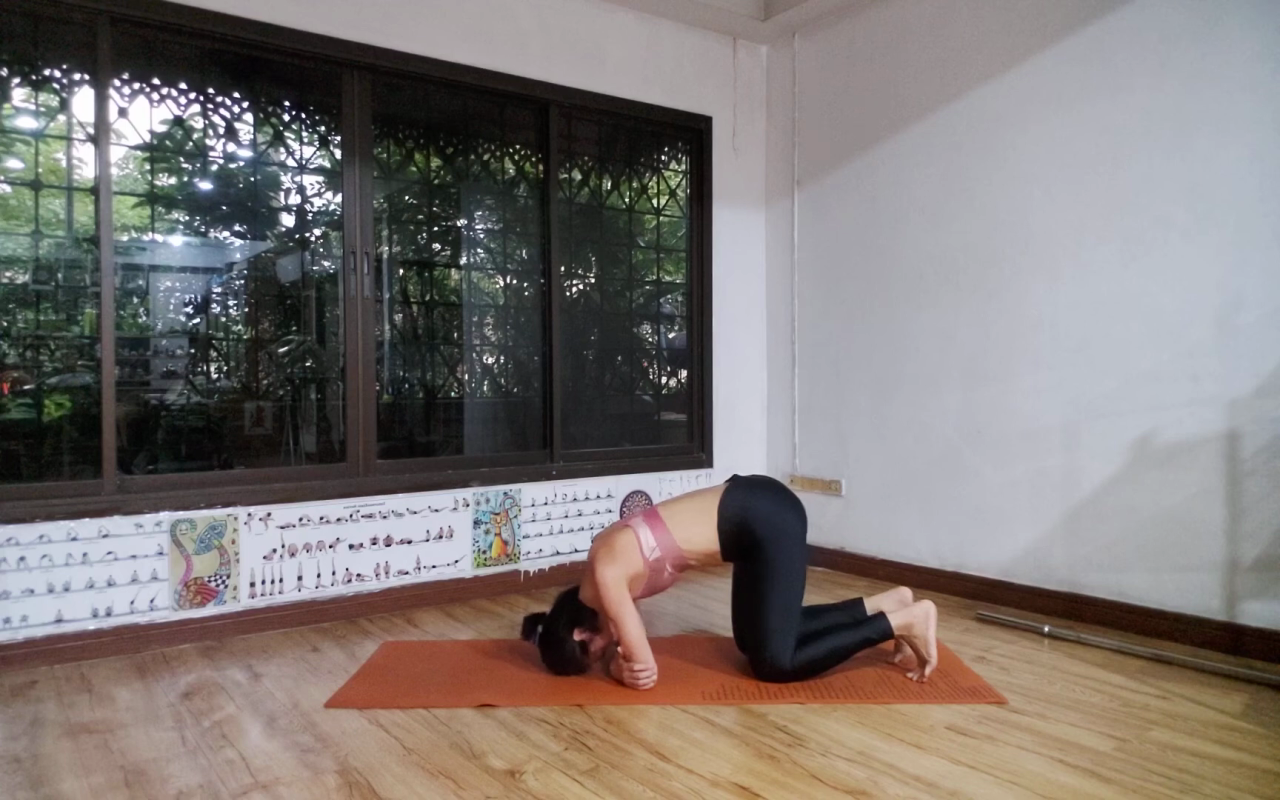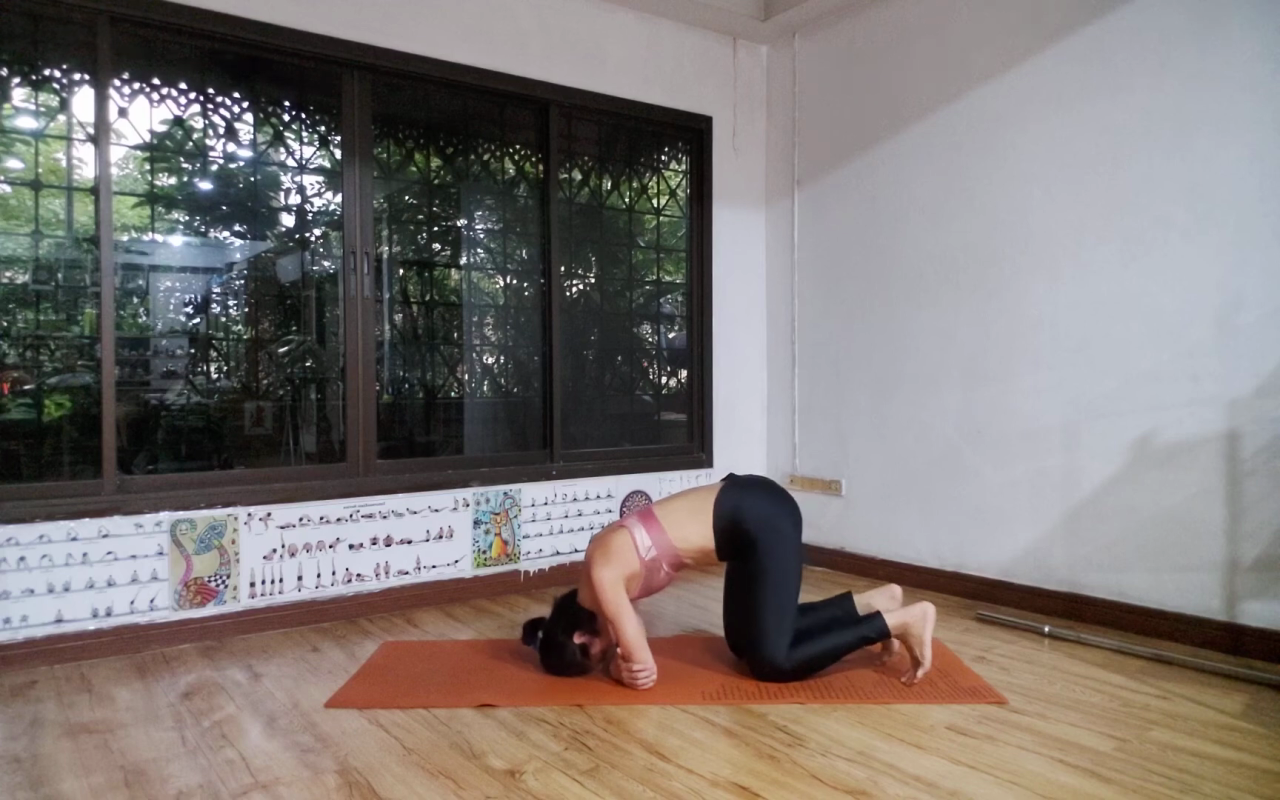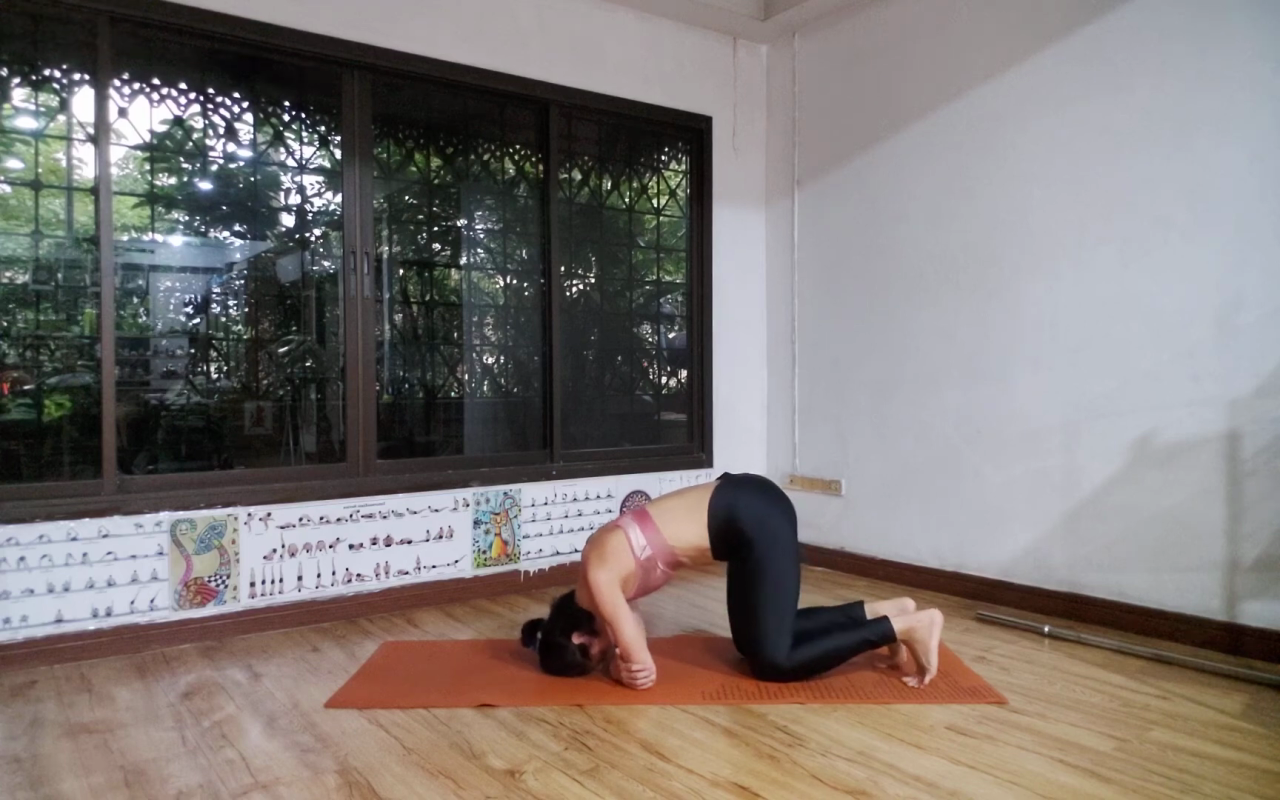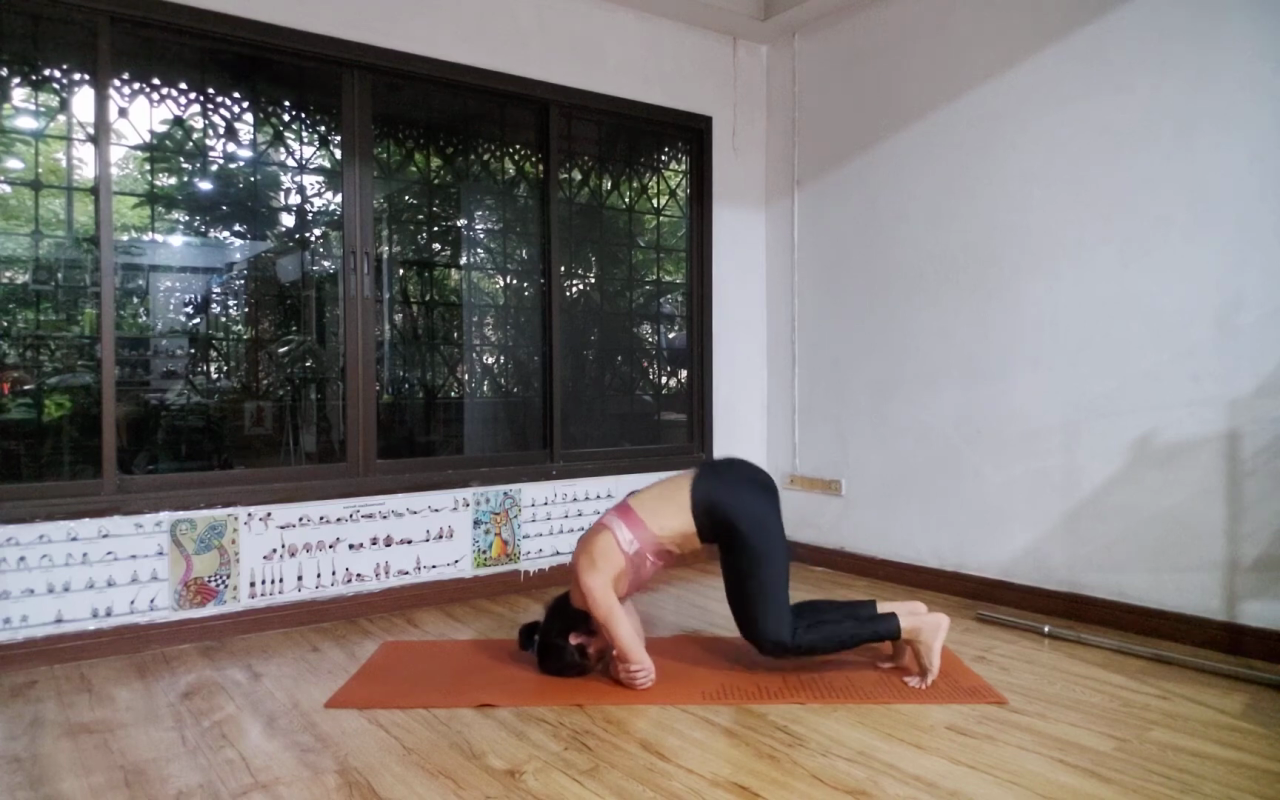
dt=0.2s
person 1, frame 1
left shoulder: (607, 573)
right shoulder: (608, 558)
left elbow: (644, 672)
right elbow: (634, 642)
left wrist: (620, 667)
right wrist: (621, 658)
left hip: (768, 521)
right hip: (758, 514)
left knee: (774, 663)
right knee: (757, 639)
left ankle: (903, 621)
right ankle: (885, 604)
person 1, frame 2
left shoulder: (604, 573)
right shoulder: (604, 560)
left elbow: (644, 669)
right elbow: (632, 639)
left wrist: (619, 667)
right wrist: (621, 659)
left hip: (762, 520)
right hip: (752, 514)
left knee: (771, 661)
right knee: (746, 641)
left ankle: (897, 620)
right ankle: (872, 602)
person 1, frame 3
left shoulder: (600, 573)
right shoulder: (602, 563)
left elbow: (642, 670)
right elbow: (634, 640)
left wrist: (622, 665)
right wrist: (623, 660)
left hip: (757, 520)
right hip: (749, 513)
left knee: (772, 661)
right knee: (756, 640)
left ankle: (907, 626)
right ankle: (882, 612)
person 1, frame 4
left shoulder: (592, 577)
right shoulder: (597, 566)
left elbow: (641, 670)
right elbow: (634, 639)
left wrist: (622, 667)
right wrist: (623, 659)
left hip: (735, 503)
right hip: (734, 493)
left knee: (773, 638)
right knee: (765, 625)
left ankle: (912, 627)
right ankle: (893, 612)
